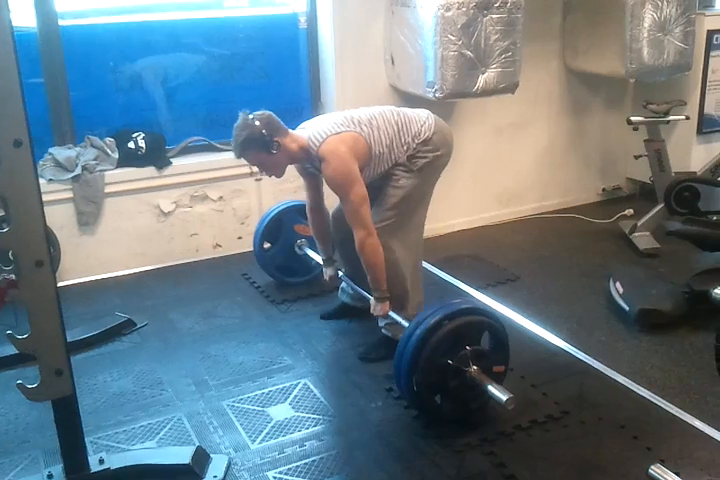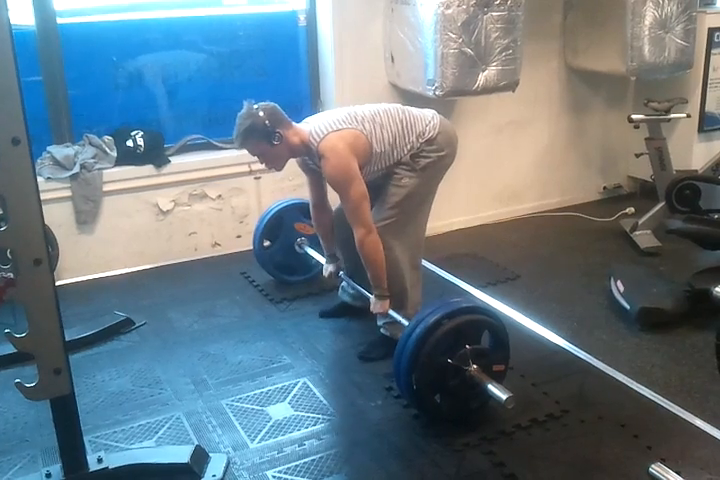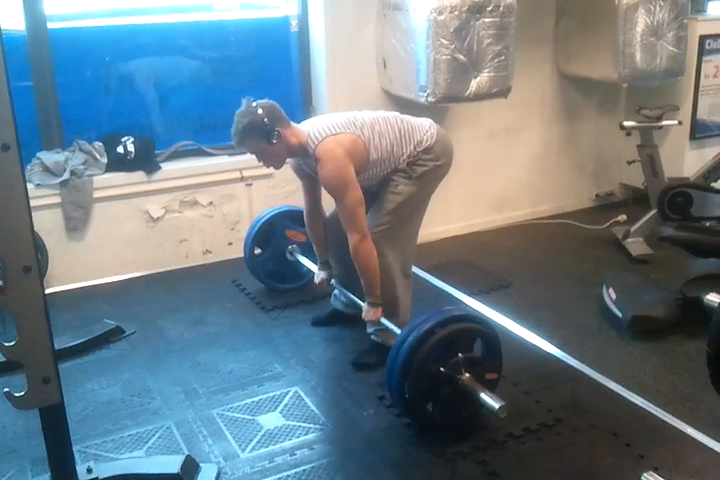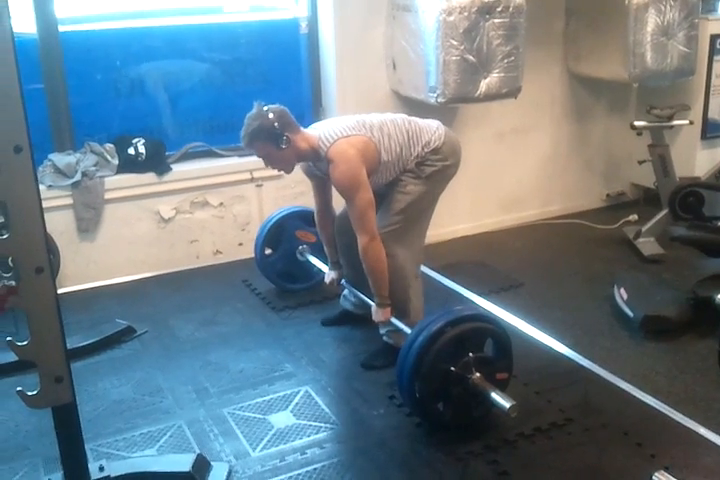
dt=0.5s
person 1, frame 1
left shoulder: (333, 156)
right shoulder: (301, 145)
left elbow: (365, 233)
right elbow: (316, 209)
left wrist: (381, 296)
right wrist: (328, 260)
left hip: (427, 142)
right hip: (396, 146)
left knee: (388, 232)
right knee: (343, 220)
left ankle: (399, 330)
right ankle: (357, 299)
person 1, frame 2
left shoulder: (333, 154)
right shoulder: (305, 142)
left elbow: (365, 230)
right elbow: (319, 207)
left wrist: (381, 294)
right wrist: (331, 257)
left hip: (430, 142)
right hip: (400, 146)
left knee: (388, 231)
right knee: (345, 221)
left ankle: (397, 329)
right ankle: (356, 297)
person 1, frame 3
left shoulder: (330, 157)
right shoulder: (300, 149)
left elbow: (359, 237)
right elbow: (313, 211)
left wrist: (374, 302)
right wrist: (323, 265)
left hip: (426, 151)
right hip: (394, 155)
left knee: (382, 238)
right knee: (337, 227)
left ankle: (389, 338)
right ankle: (348, 305)
person 1, frame 4
left shoulder: (342, 159)
right shoulder: (311, 149)
left elbow: (368, 238)
right elbow: (323, 213)
left wrist: (382, 302)
right wrist: (334, 264)
left hip: (434, 152)
right hip: (402, 155)
left knee: (391, 238)
right knee: (346, 227)
left ankle: (401, 338)
right ankle: (357, 305)
